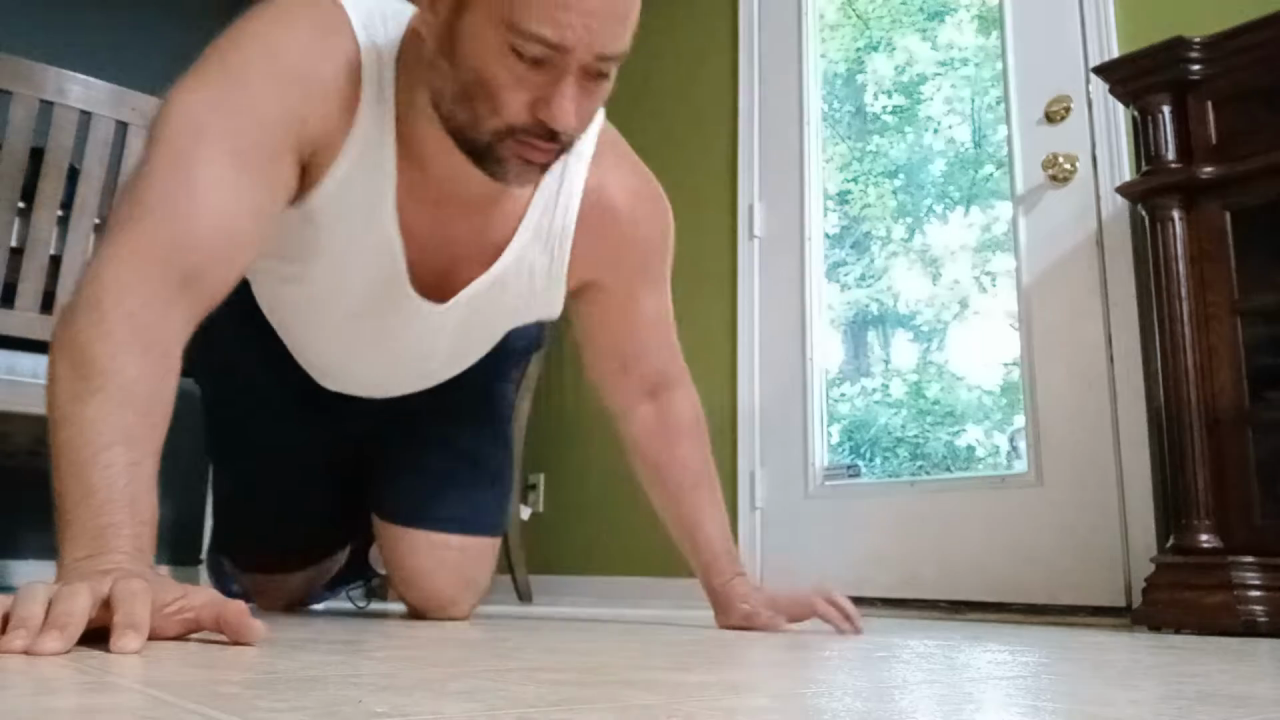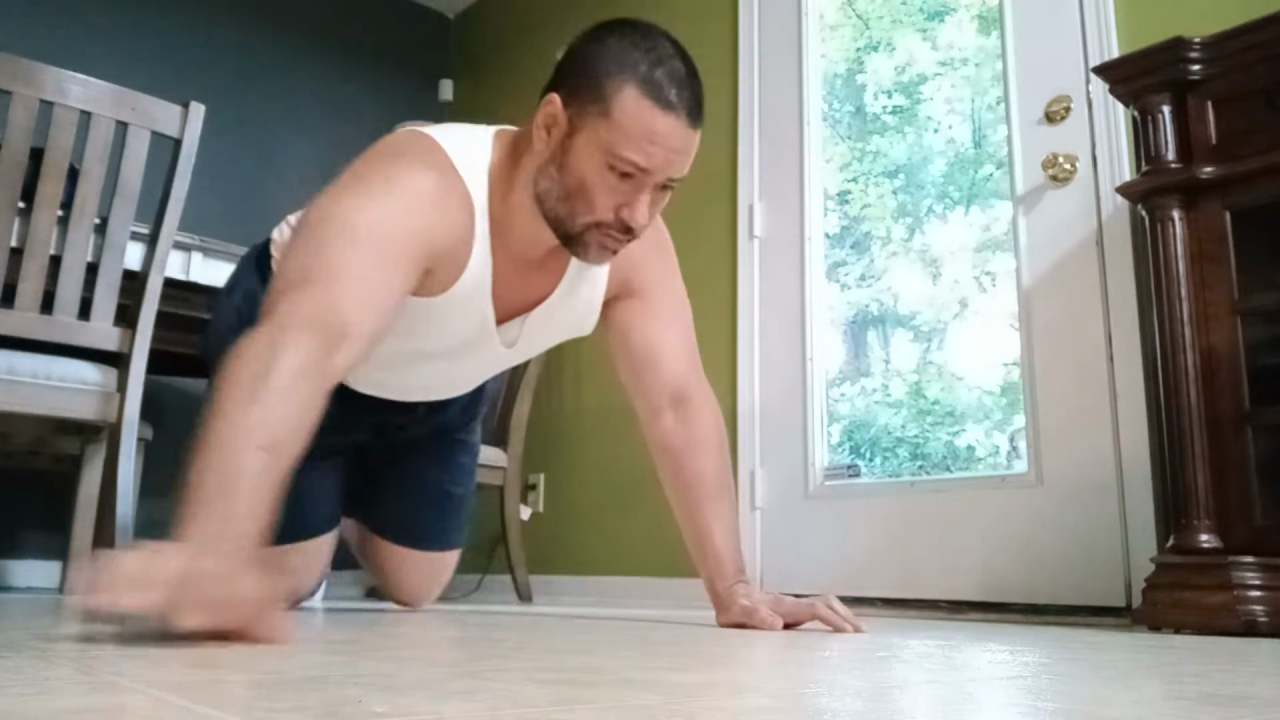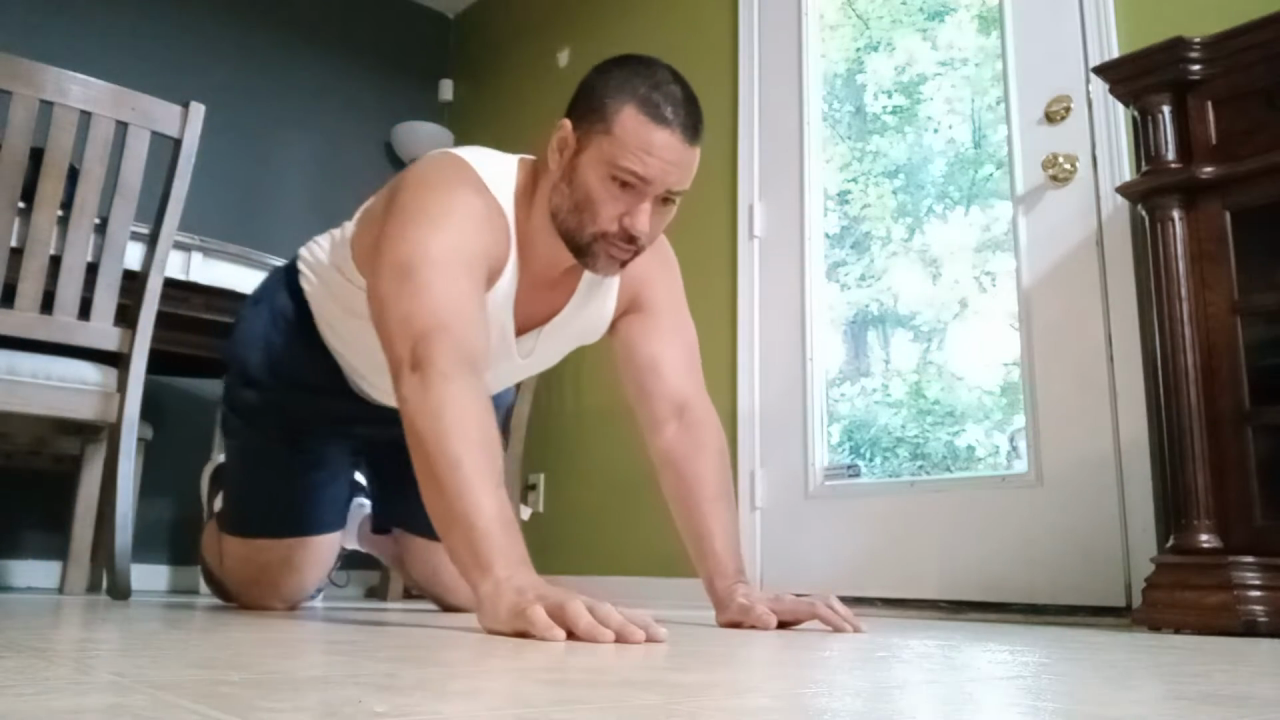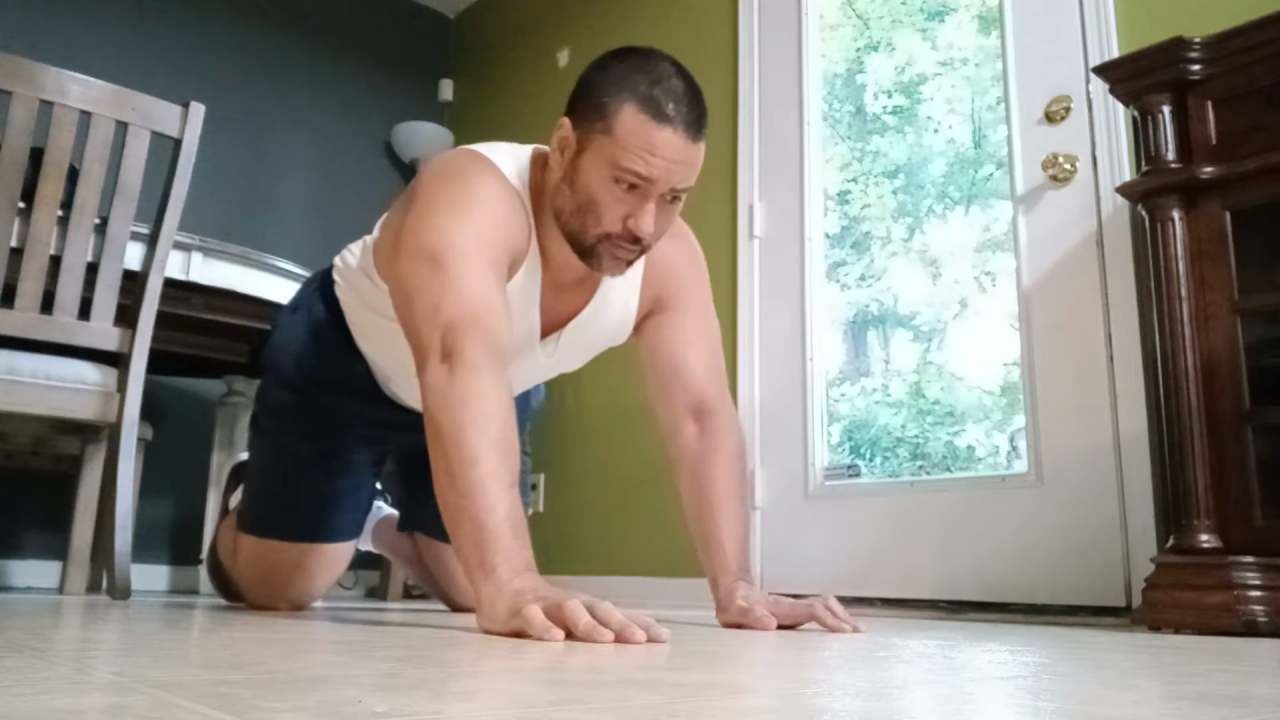
dt=0.5s
person 1, frame 1
left shoulder: (616, 206)
left elbow: (653, 397)
right elbow: (143, 293)
left wrist: (729, 585)
right wrist: (107, 564)
left hip: (457, 375)
right hip: (280, 349)
left knee: (442, 597)
right knee: (274, 586)
left ankle: (376, 535)
right ankle: (341, 543)
person 1, frame 2
left shoulder: (633, 246)
right shoulder: (421, 188)
left elbow: (678, 407)
right elbow: (301, 346)
left wrist: (733, 590)
right wrist: (210, 554)
left hip: (440, 391)
right hip: (303, 345)
left knee: (417, 590)
right knee: (271, 582)
left ankle: (353, 510)
person 1, frame 3
left shoulder: (645, 266)
right shoulder: (454, 203)
left elbow: (680, 418)
right elbow: (436, 379)
left wrist: (731, 589)
right wrist: (510, 585)
right hip: (308, 351)
left knee: (463, 589)
right knee: (273, 590)
left ankle: (375, 526)
right ankle: (234, 502)
person 1, frame 4
left shoulder: (671, 260)
right shoulder: (473, 198)
left elbow: (702, 418)
right elbow: (461, 369)
left wrist: (734, 589)
right wrist: (510, 585)
left hip: (485, 395)
right hip: (342, 361)
left knee: (473, 589)
right knee: (279, 588)
left ankle: (398, 530)
right ankle: (250, 498)
